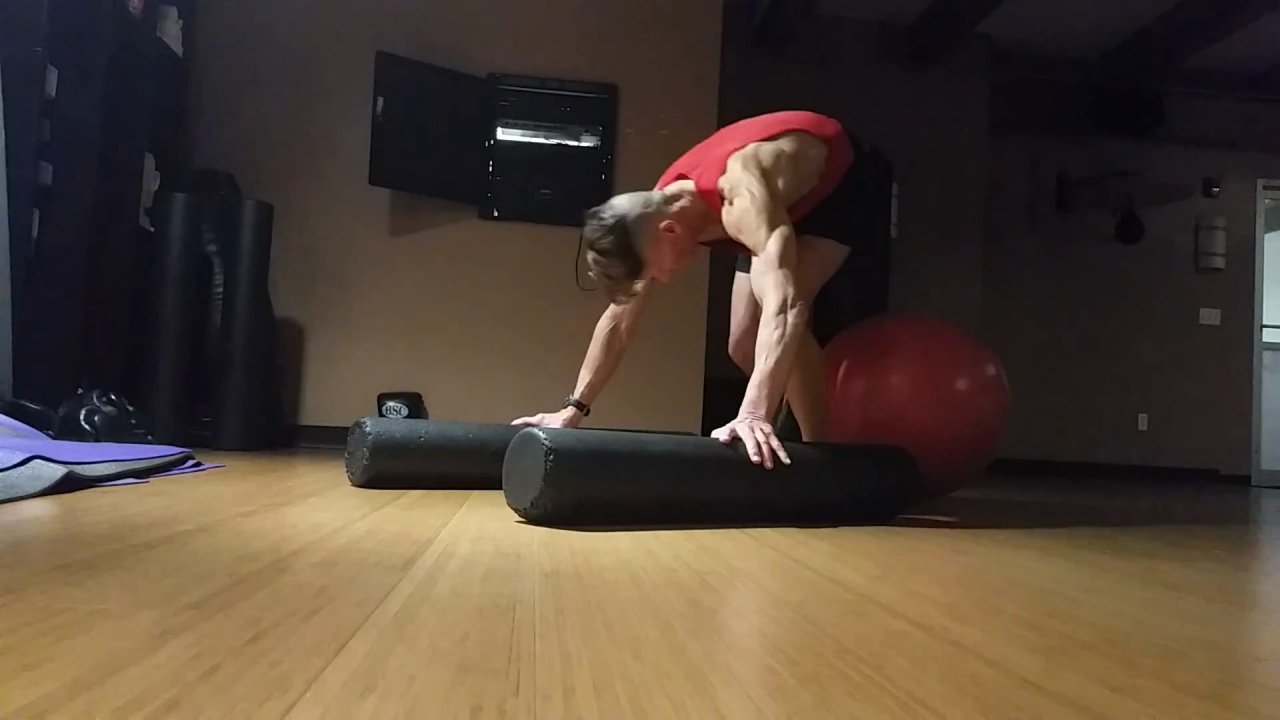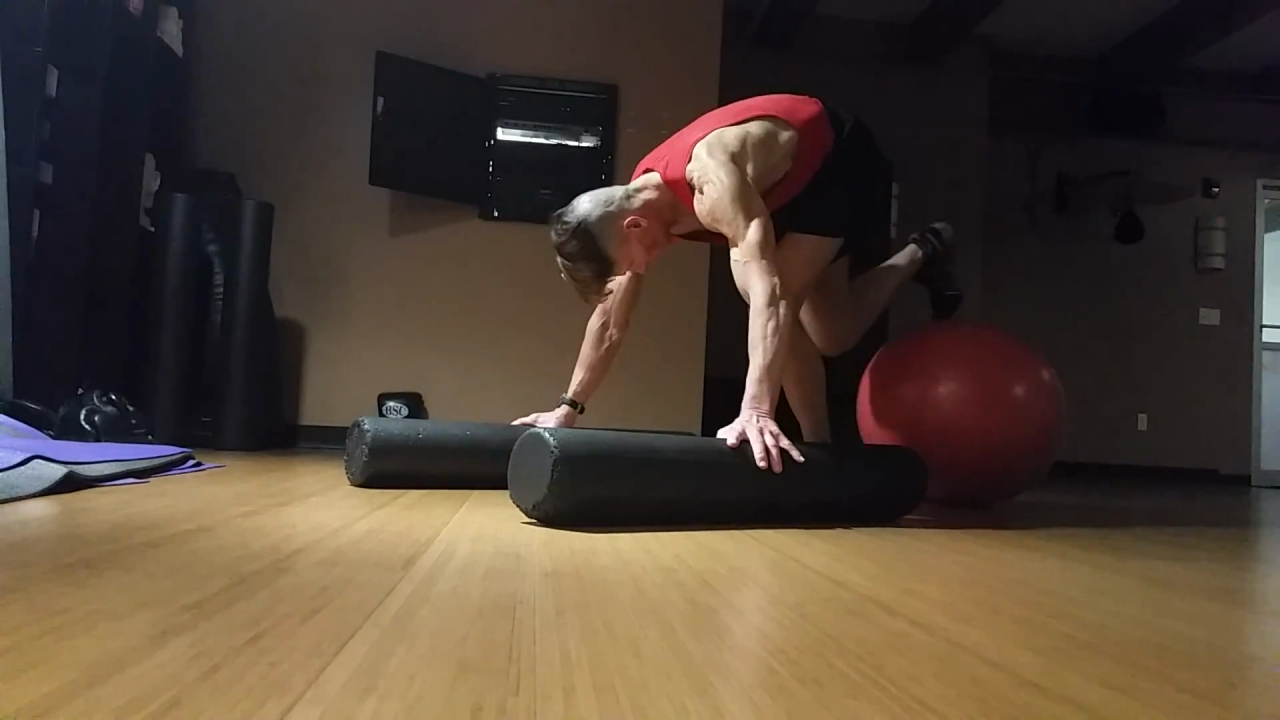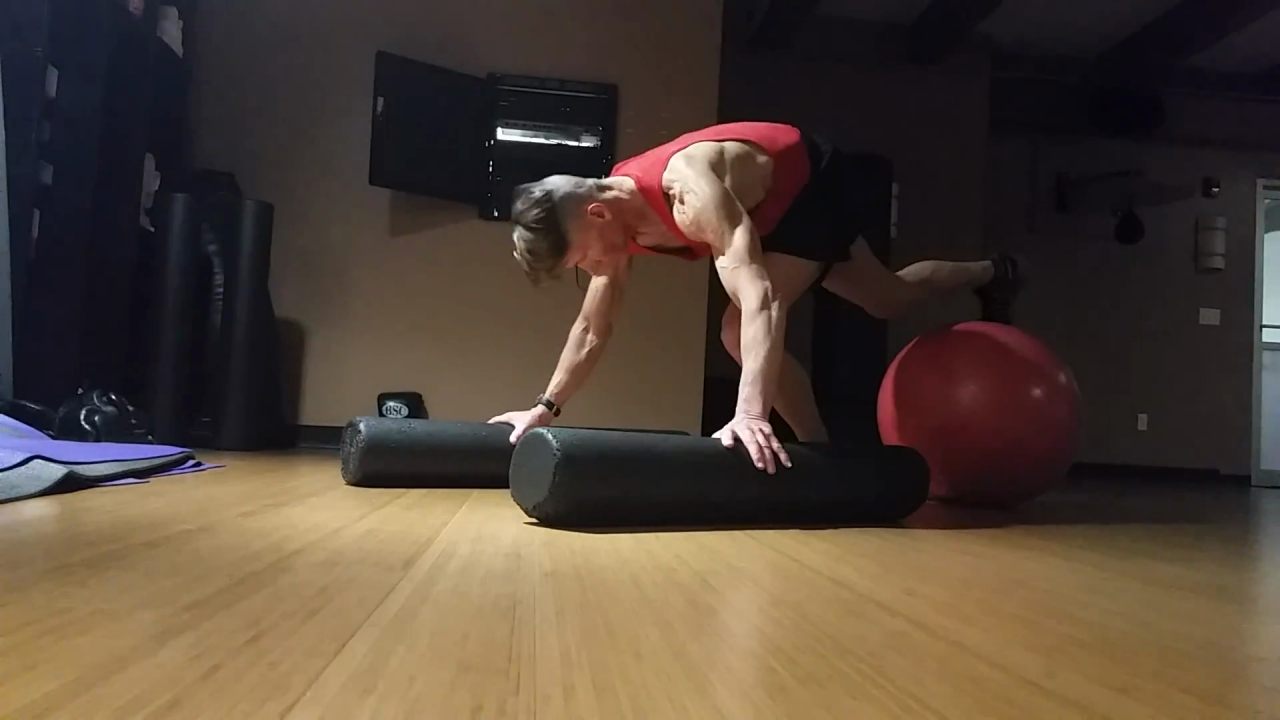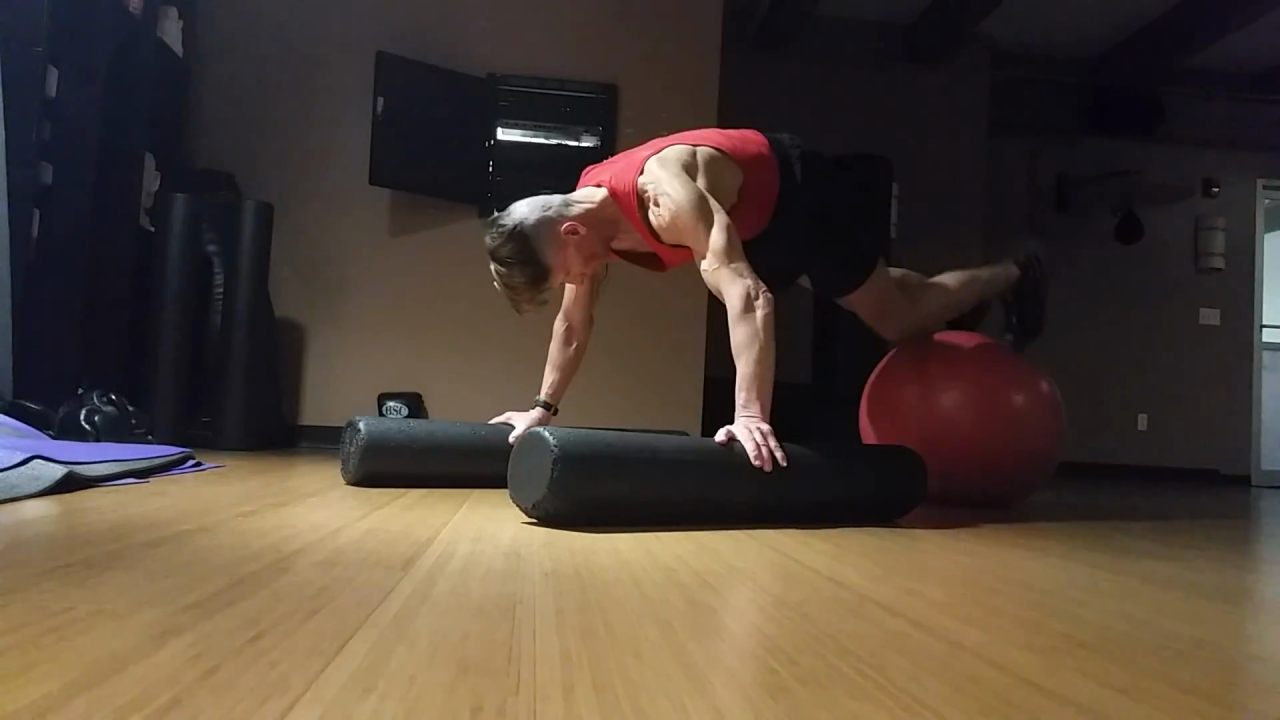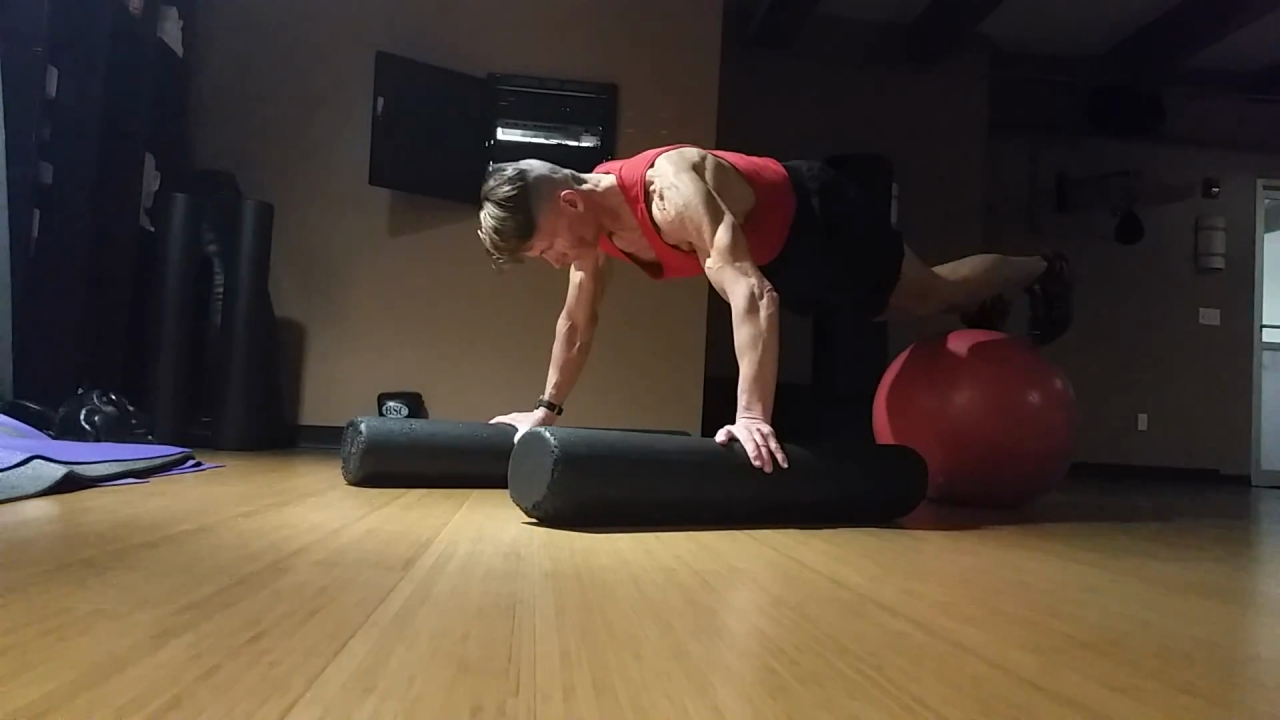
dt=1s
person 1, frame 1
left shoulder: (741, 198)
right shoulder: (656, 210)
left elbow: (783, 303)
right elbow: (619, 321)
left wrist: (755, 414)
right wrist: (574, 409)
left hip: (839, 177)
right hip: (788, 195)
left knee: (784, 304)
right knee: (744, 349)
person 1, frame 2
left shoulder: (710, 185)
right shoulder: (634, 203)
left elbow: (768, 292)
right elbow: (609, 320)
left wrist: (755, 411)
right wrist: (569, 407)
left hip: (836, 158)
right hip: (786, 181)
left knee: (772, 309)
right knee: (834, 336)
right ankle: (922, 255)
person 1, frame 3
left shoulder: (688, 192)
right shoulder: (613, 210)
left elbow: (759, 297)
right elbow: (592, 328)
left wrist: (751, 414)
right wrist: (545, 407)
left hip: (817, 182)
right hip: (776, 205)
left knee: (740, 331)
right knee: (888, 298)
right ankle: (991, 274)
person 1, frame 4
left shoulder: (664, 197)
right shoulder: (583, 211)
left elbow: (747, 297)
right elbow: (573, 323)
left wrist: (752, 416)
right wrist: (543, 407)
left hip: (796, 186)
right hip: (757, 221)
left knee: (897, 319)
right knee: (860, 300)
left ankle: (1014, 276)
right ankle: (954, 302)
person 1, frame 5
left shoulder: (671, 190)
right shoulder: (593, 215)
left elbow: (751, 295)
right elbow: (576, 321)
left wrist: (754, 416)
right wrist: (548, 407)
left hip: (814, 217)
right hip: (773, 252)
left knee: (923, 293)
right knee: (889, 306)
left ankle: (1042, 273)
right ankle: (980, 304)
